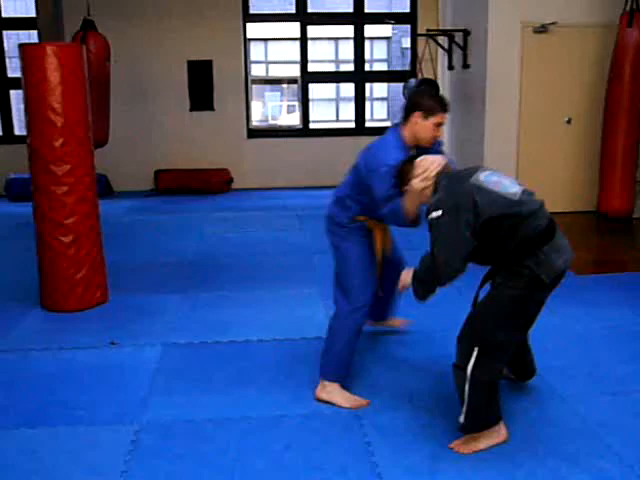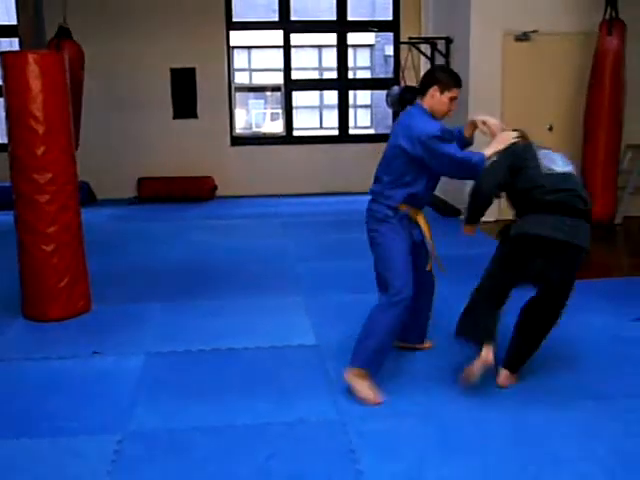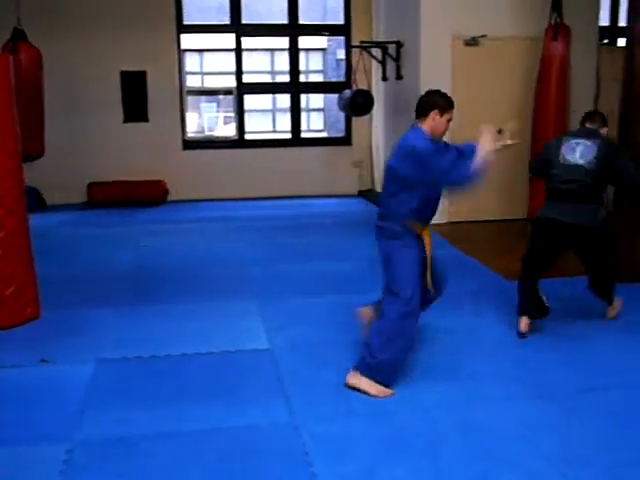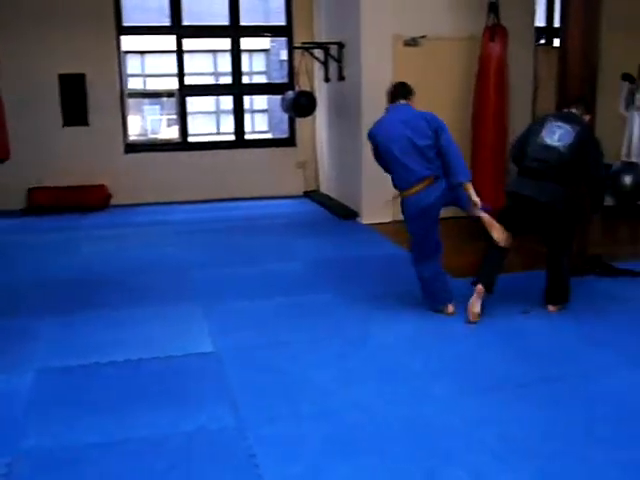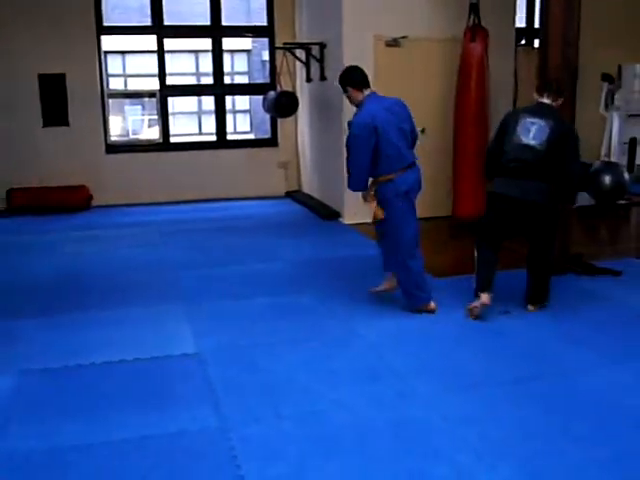
dt=0.5s
person 1, frame 1
left shoulder: (421, 145)
right shoulder: (386, 160)
left elbow: (444, 167)
right elbow: (399, 217)
right wrist: (415, 191)
left hip: (370, 222)
right hip: (350, 225)
left knee: (392, 268)
right knee: (355, 301)
left ankle: (378, 316)
right ankle: (329, 383)
person 1, frame 2
left shoulder: (417, 119)
right shoulder: (421, 130)
left elbow: (451, 141)
right elbow: (460, 164)
left wrist: (473, 126)
right wrist: (495, 148)
left hip: (402, 216)
right hip: (389, 219)
left knee: (423, 278)
right knee: (399, 292)
left ankle: (407, 336)
right ankle: (360, 370)
person 1, frame 3
left shoulder: (425, 145)
right shoulder: (415, 148)
left elbow: (459, 155)
right elbow: (457, 177)
left wrist: (486, 144)
right wrist: (483, 152)
left hip: (410, 232)
right hip: (399, 235)
left knee: (431, 287)
right knee: (404, 302)
left ankle: (376, 313)
right ankle: (364, 371)
person 1, frame 4
left shoulder: (376, 131)
right shoulder: (428, 119)
right elbow: (452, 157)
right wrist: (471, 192)
left hip: (414, 200)
right hip: (441, 187)
left knee: (426, 255)
right knee: (464, 196)
left ankle: (441, 302)
right ankle: (482, 218)
person 1, frame 5
left shoulder: (362, 121)
right shoulder: (397, 104)
left elbow: (359, 162)
left wrist: (362, 189)
left hip: (392, 186)
right hip: (411, 174)
left knee: (403, 245)
right knee: (387, 230)
left ankle: (422, 300)
right ankle: (394, 276)
person 2, frame 1
left shoulder: (448, 199)
right shoulder: (470, 175)
left elbow: (445, 263)
left wrist: (417, 280)
right wrist: (467, 256)
left hip: (533, 264)
right hip: (552, 247)
left knee: (480, 339)
right knee: (508, 317)
left ankle: (487, 427)
right ankle: (521, 370)
person 2, frame 2
left shoulder: (513, 155)
right shoulder: (561, 159)
left elbow: (485, 187)
right elbow: (578, 199)
left wrist: (471, 219)
left hip: (535, 230)
right hip: (576, 235)
left knee: (493, 287)
right knee: (547, 303)
left ankle: (485, 348)
right ankle: (510, 370)
person 2, frame 3
left shoulder: (558, 142)
right shoulder: (608, 147)
left elbow: (536, 169)
left hip: (554, 212)
right hip: (588, 216)
left knee: (532, 266)
right knee: (602, 261)
left ankle: (526, 317)
right ankle: (610, 303)
person 2, frame 4
left shoulder: (542, 122)
right shoulder: (586, 135)
left elbow: (515, 152)
right elbow: (596, 175)
right wrist: (594, 205)
left hip: (522, 189)
right hip: (555, 196)
right knee: (559, 249)
left ankle: (481, 286)
right ankle: (555, 300)
person 2, frame 5
left shoulder: (515, 116)
right shoulder: (564, 128)
left elbow: (493, 152)
right elbow: (570, 169)
left wrist: (494, 180)
right wrist: (566, 200)
left hip: (504, 189)
right hip: (538, 194)
left knee: (488, 240)
right knee: (541, 248)
left ankle: (483, 294)
right ankle: (536, 300)
